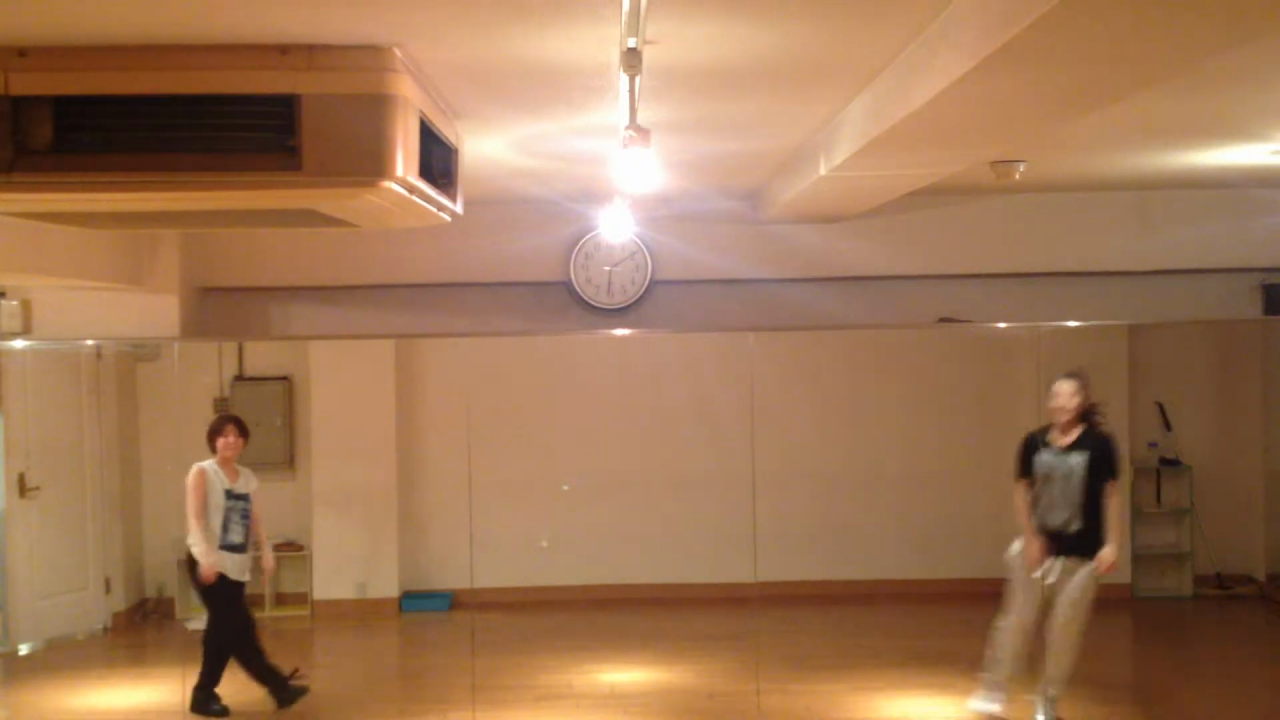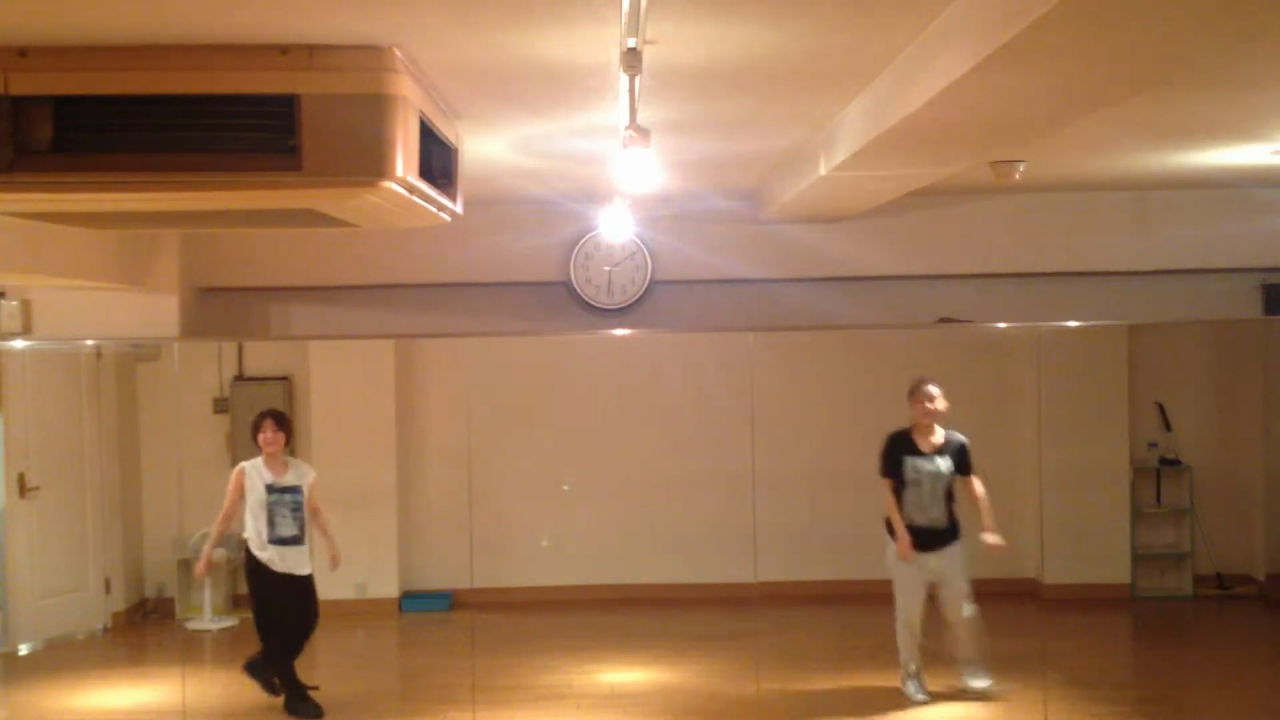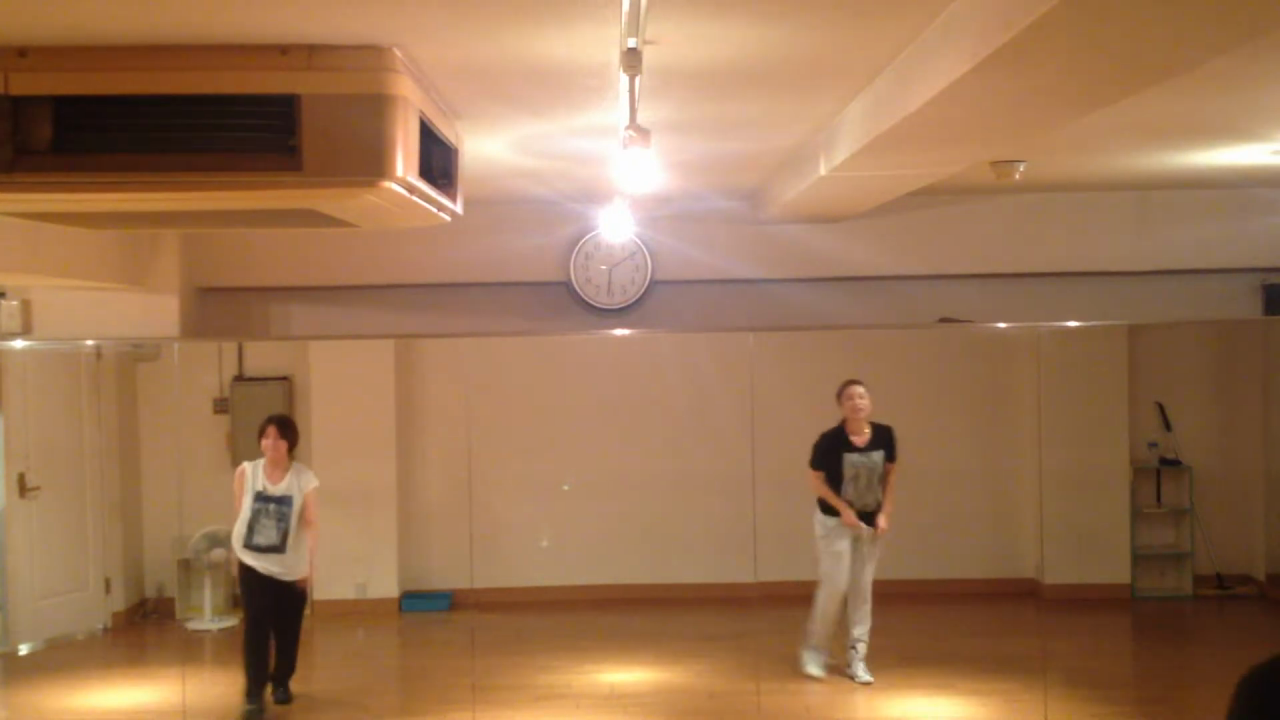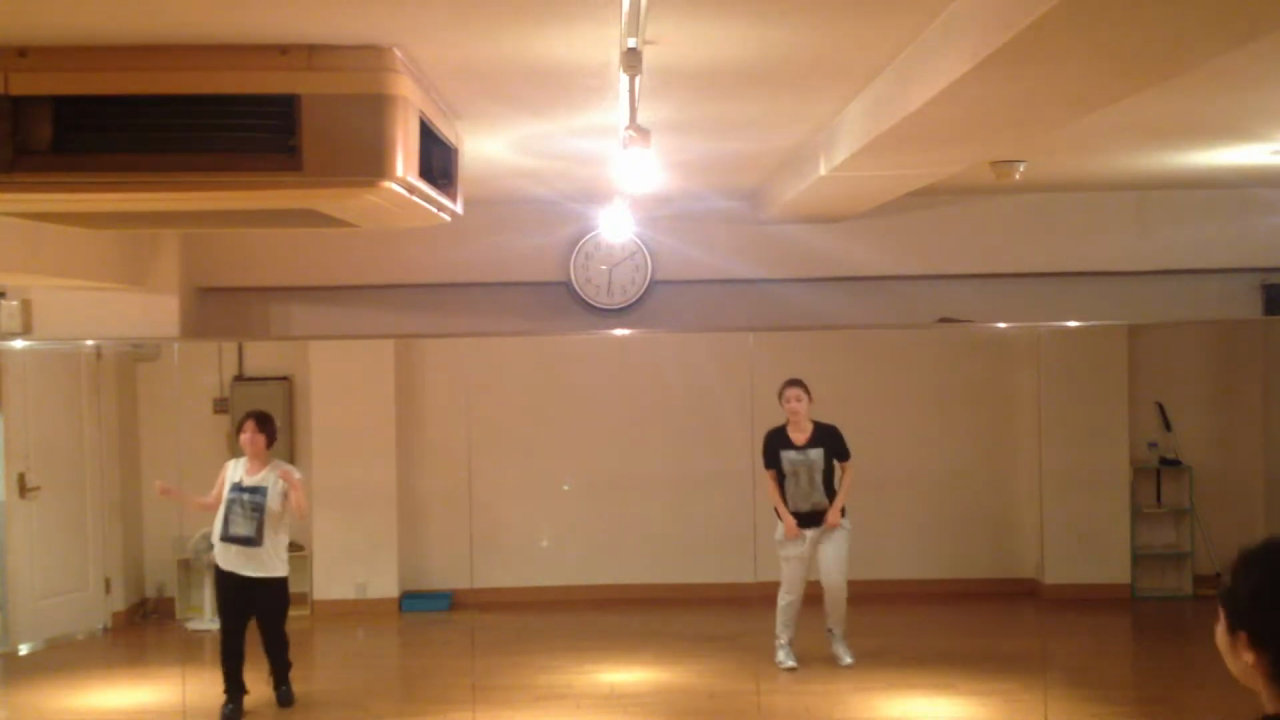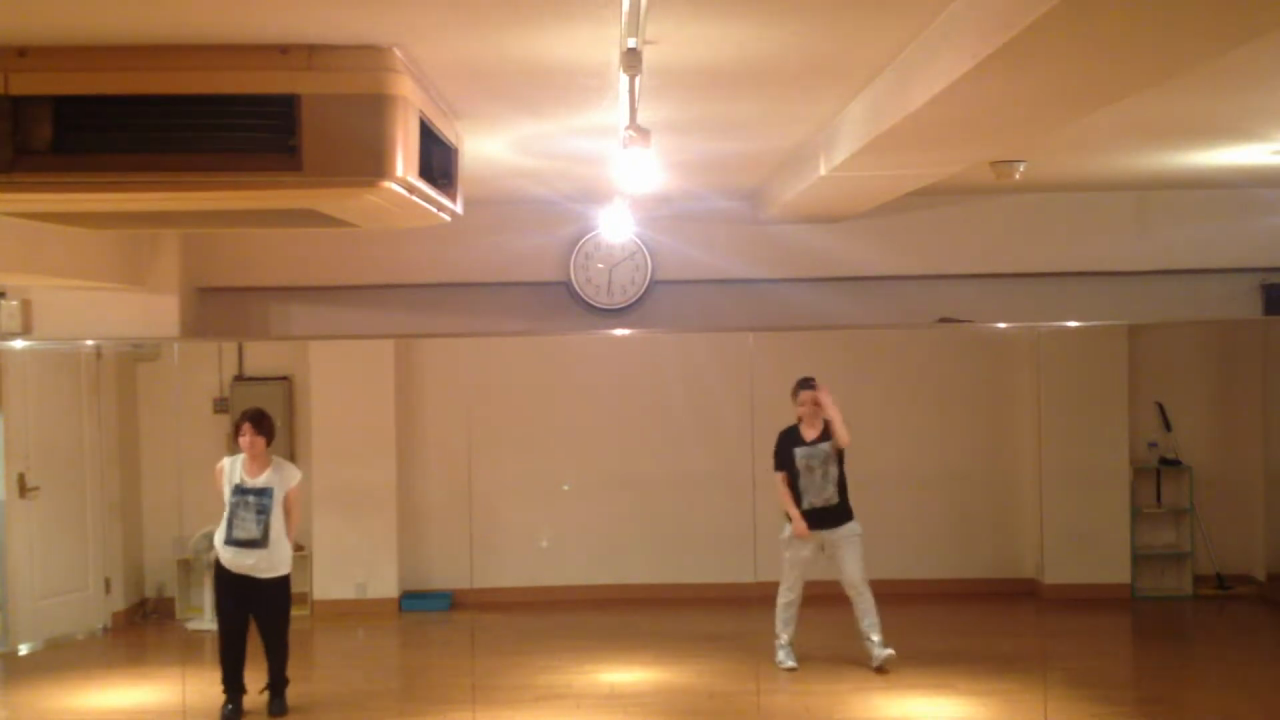
dt=0.5s
person 1, frame 1
left shoulder: (1099, 442)
right shoulder: (1033, 442)
left elbow: (1111, 495)
right elbow: (1023, 492)
left wrist: (1111, 546)
right wrist: (1028, 539)
left hip: (1083, 551)
right hip: (1038, 543)
left knee: (1064, 628)
right knee: (1015, 621)
person 1, frame 2
left shoulder: (957, 444)
right shoulder: (896, 443)
left elbow: (972, 485)
right elbow: (888, 490)
left wrist: (988, 528)
right wrist: (901, 533)
left hip: (946, 540)
right hip: (905, 540)
left knee: (962, 609)
right knee: (909, 612)
left ankle: (970, 666)
right ankle: (911, 675)
person 1, frame 3
left shoulder: (885, 435)
right shoulder: (829, 440)
left elbow: (890, 473)
right elbow: (817, 480)
left wrist: (884, 513)
right wrist: (844, 511)
left hip: (871, 521)
right hip: (834, 519)
left knee: (862, 589)
right knee: (835, 585)
left ankle: (857, 657)
right ankle: (814, 649)
person 1, frame 4
left shoulder: (829, 434)
right shoulder: (774, 439)
left elbow: (846, 469)
right elbow: (771, 479)
left wrist: (837, 508)
right wrist: (784, 516)
left hip: (829, 521)
right hip: (793, 522)
left knee: (834, 582)
right knee: (791, 587)
left ankle: (836, 637)
right ankle: (783, 645)
person 1, frame 5
left shoulder: (833, 429)
right shoulder: (787, 437)
left elbow: (843, 441)
right elbow: (781, 481)
left wrist: (829, 406)
right wrist: (795, 517)
left hip: (841, 521)
right hip: (804, 523)
left knee: (857, 582)
right knee: (791, 587)
left ankle: (874, 645)
right ankle: (783, 645)
person 2, frame 1
left shoulder: (247, 478)
right shoulder: (201, 472)
left elbow: (254, 520)
right elbow: (194, 518)
left wrist: (266, 550)
right wrist: (205, 555)
left hip: (237, 567)
right hip: (209, 566)
left knee: (223, 633)
right knee: (240, 628)
left ankle: (203, 696)
right ankle: (279, 685)
person 2, frame 2
left shoulder: (303, 472)
right shoulder: (245, 472)
left elbow: (314, 511)
right elbow: (226, 515)
left wrist: (332, 545)
right wrist: (206, 554)
left hip: (299, 563)
right hip: (264, 562)
left knee: (305, 623)
right knee: (276, 630)
left ankle: (261, 665)
right ankle: (295, 695)
person 2, frame 3
left shoulder: (304, 479)
right shoulder: (245, 472)
left elbow: (309, 525)
right elbow: (240, 517)
left wrist: (308, 563)
right wrist: (233, 550)
left hip: (291, 569)
right hip: (253, 565)
left knee: (287, 633)
right knee: (256, 627)
left ankle: (280, 683)
person 2, frame 4
left shoulder: (285, 473)
right shoulder: (231, 468)
left elbow: (299, 510)
right elbow: (213, 503)
left wrist: (291, 487)
right wrist: (177, 495)
left hip: (269, 569)
right hip: (228, 566)
left knee: (272, 631)
right knee: (231, 634)
left ankle: (282, 681)
right ankle: (234, 695)
person 2, frame 5
left shoulder: (287, 473)
right shoulder: (225, 468)
right elbow: (228, 511)
left wrist: (288, 550)
left hip: (272, 570)
right hip: (230, 568)
left knee: (275, 636)
right knee: (230, 635)
left ankle: (277, 693)
